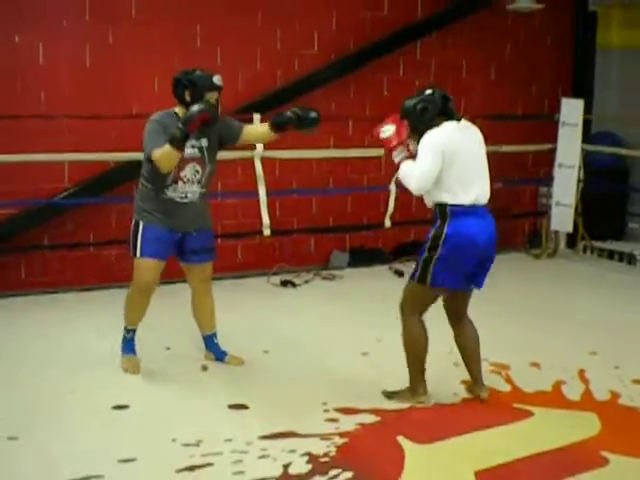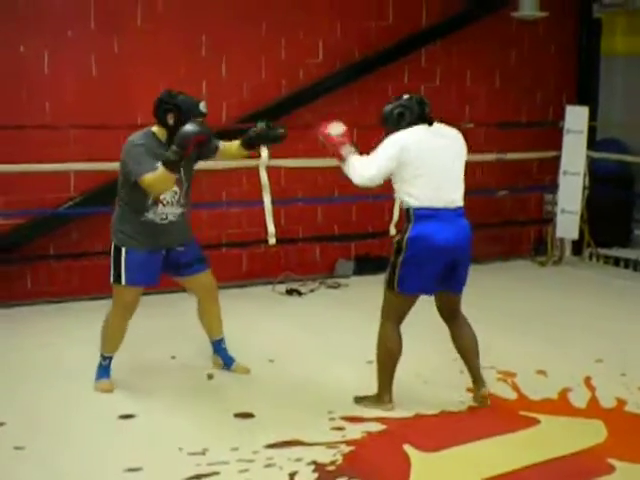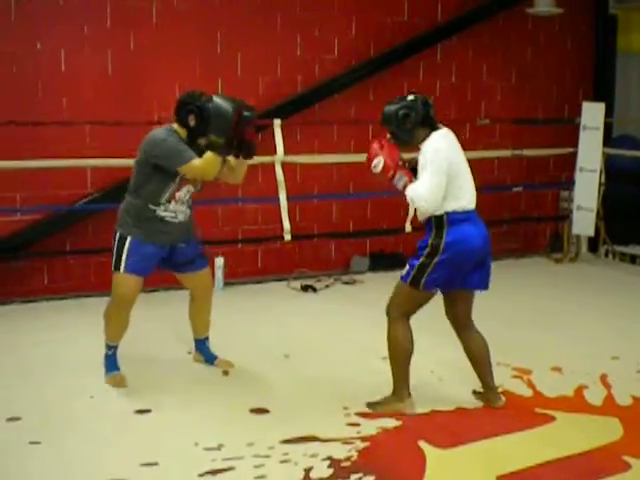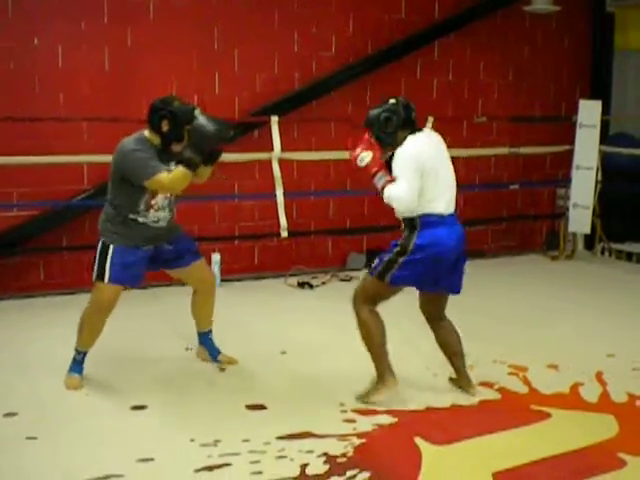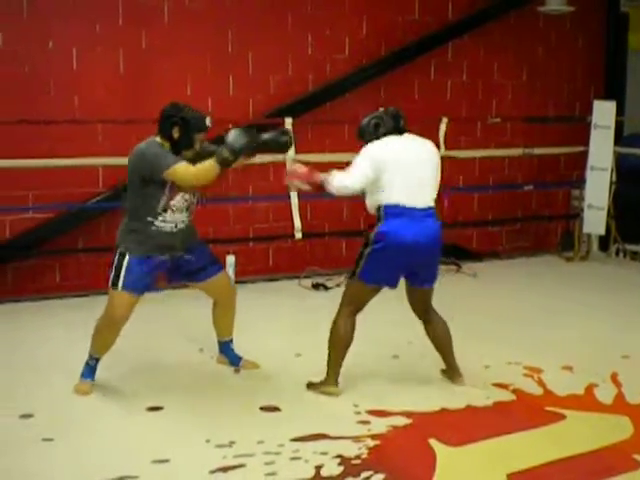
dt=0.4s
person 1, frame 1
left shoulder: (437, 137)
right shoulder: (471, 131)
left elbow: (418, 184)
left wrist: (399, 151)
right wrist: (412, 144)
left hip: (455, 230)
right hip: (484, 227)
left knee: (410, 310)
right knee: (457, 313)
left ankle: (418, 388)
right ankle: (479, 385)
person 1, frame 2
left shoulder: (401, 141)
right shoulder: (454, 137)
left elbow: (365, 175)
left wrist: (340, 144)
left hip: (422, 234)
right hip: (458, 229)
left knee: (390, 319)
right knee: (453, 314)
left ankle: (383, 396)
right ankle: (479, 385)
person 1, frame 3
left shoulder: (434, 149)
right shoulder: (443, 136)
left elbow: (427, 201)
right elbow: (432, 184)
left wrist: (394, 171)
right wrist: (397, 166)
left hip: (449, 239)
right hip: (473, 234)
left knee: (396, 313)
right knee: (461, 321)
left ankle: (400, 396)
right ankle: (491, 392)
person 1, frame 4
left shoulder: (407, 151)
right shoulder: (432, 139)
left elbow: (404, 202)
left wrist: (376, 174)
right wrist: (381, 162)
left hip: (423, 239)
right hip: (452, 235)
left knee: (363, 299)
right knee: (434, 314)
left ankle: (384, 377)
right ankle: (464, 379)
person 1, frame 5
left shoulder: (375, 149)
right shoulder: (427, 146)
left elbow: (351, 183)
left wrist: (312, 177)
left hip: (391, 232)
right hip: (428, 229)
left knee: (348, 308)
right knee: (423, 307)
left ankle: (330, 380)
right ankle: (453, 370)
person 2, frame 1
left shoulder: (216, 124)
right shoulder: (159, 123)
left elbow: (254, 133)
right elbow: (162, 163)
left wrist: (286, 121)
right wrist: (184, 130)
left hip: (194, 220)
right hip: (154, 217)
left knee: (202, 282)
right knee: (144, 282)
left ankle: (212, 347)
right ankle: (129, 343)
person 2, frame 2
left shoulder: (188, 140)
right shoulder: (137, 146)
left elbow: (226, 150)
right elbow: (155, 186)
left wrist: (252, 140)
right wrist: (178, 151)
left hip: (176, 236)
right hip: (135, 240)
left knee: (208, 291)
right knee: (123, 306)
left ankle: (222, 354)
right ankle: (104, 367)
person 2, frame 3
left shoulder: (198, 143)
right shoulder: (161, 142)
left elbow: (235, 177)
right elbow: (203, 172)
left wrist: (245, 142)
right wrist: (221, 136)
left hip: (180, 233)
right hip: (139, 231)
left knee: (204, 288)
right knee: (123, 297)
left ankle: (202, 350)
right ankle: (111, 359)
person 2, frame 4
left shoulder: (171, 148)
right shoulder: (131, 151)
left elbow: (201, 176)
right elbow: (170, 185)
left wrist: (210, 151)
right wrist: (196, 150)
left hip: (164, 234)
right hip: (123, 238)
left knee: (206, 280)
right knee: (100, 305)
left ankle: (207, 346)
right ankle: (77, 363)
person 2, frame 5
left shoulder: (188, 152)
right shoulder: (146, 153)
right elbow: (192, 178)
left wrist: (256, 145)
right wrist: (229, 154)
left hip: (183, 245)
right hip: (140, 248)
left knee: (225, 292)
right knee: (115, 314)
left ankle: (227, 352)
right ankle: (90, 367)
